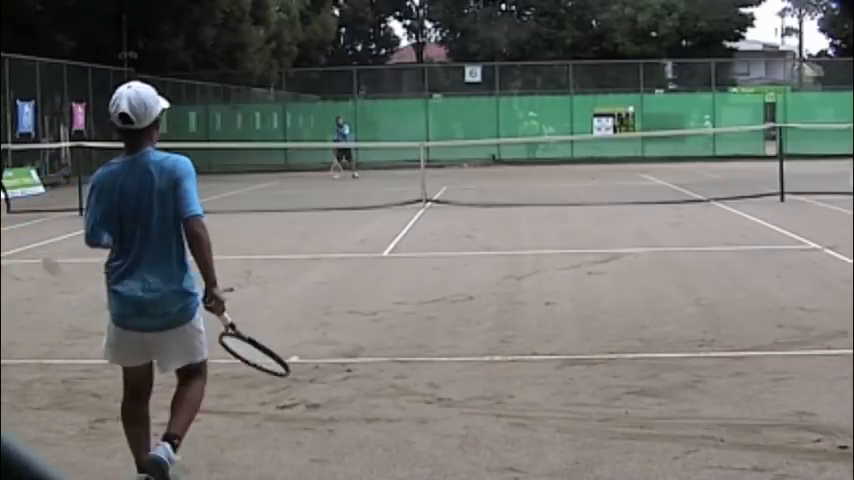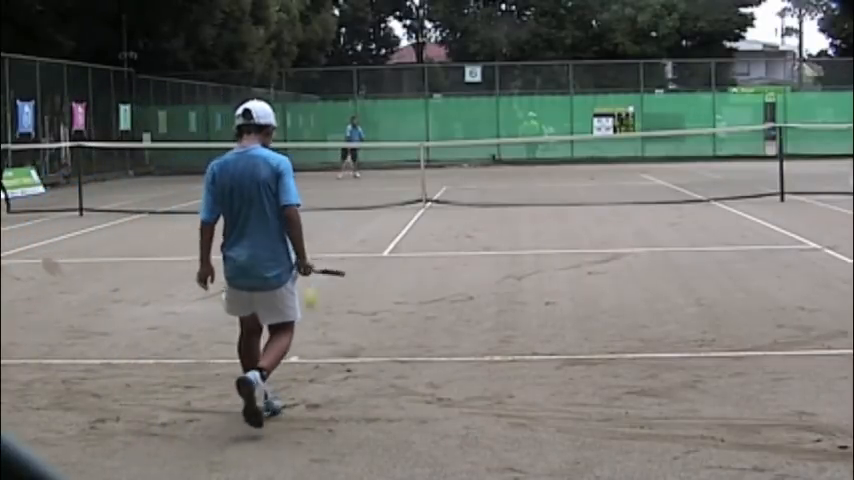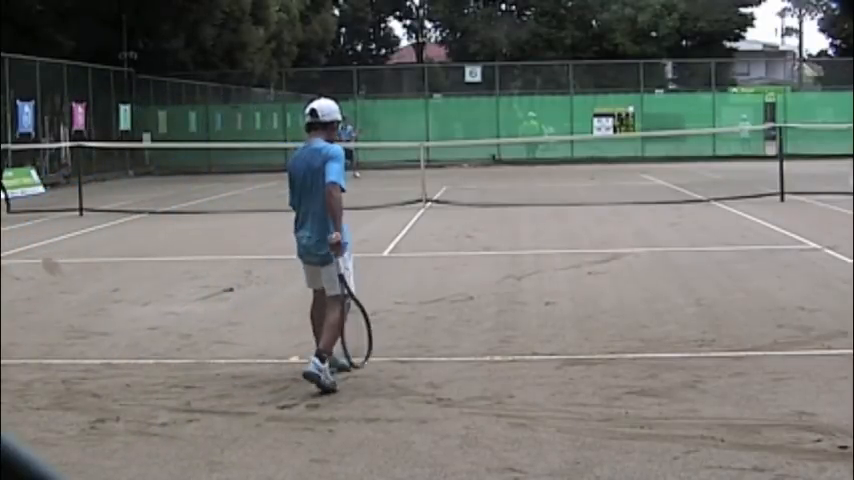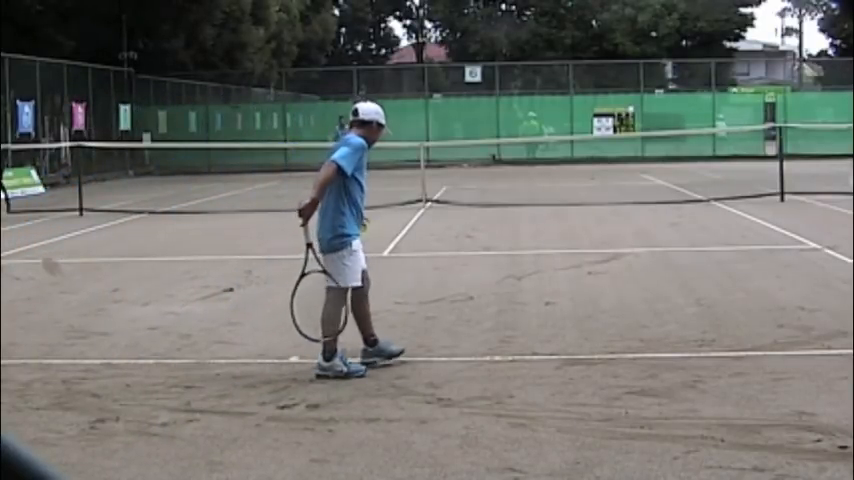
dt=1s
person 1, frame 1
left shoulder: (102, 179)
right shoulder: (176, 167)
left elbow: (95, 238)
right elbow: (194, 228)
right wrist: (212, 285)
left hip: (126, 302)
right hip: (173, 300)
left knee: (135, 390)
right knee: (193, 376)
person 1, frame 2
left shoulder: (217, 168)
right shoulder: (278, 163)
left elbow: (207, 220)
right elbow: (290, 213)
left wrist: (205, 261)
right wrist: (301, 256)
left hip: (236, 265)
right hip: (274, 264)
left knee: (249, 331)
right knee: (282, 331)
left ankle: (258, 393)
right ankle: (256, 377)
person 1, frame 3
left shoulder: (295, 159)
right shoulder: (332, 152)
right elbow: (332, 189)
right wrist: (337, 230)
left hip: (305, 240)
right hip: (329, 241)
left knee: (320, 299)
right knee: (337, 303)
left ankle: (324, 356)
right ankle: (319, 361)
person 1, frame 4
left shoulder: (347, 144)
right shoulder: (356, 143)
right elbow: (329, 169)
right wrist: (313, 200)
left hip: (344, 231)
right hip: (341, 233)
left knee: (361, 286)
right knee: (338, 293)
left ankle: (372, 346)
right ankle: (329, 360)
